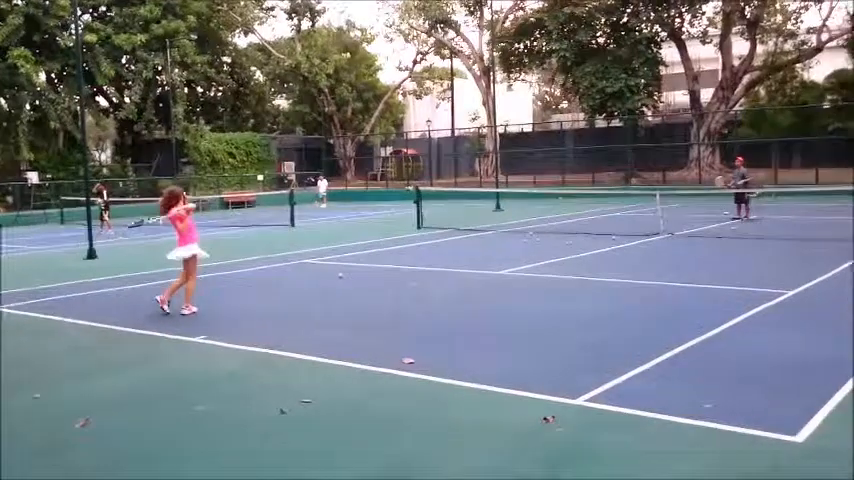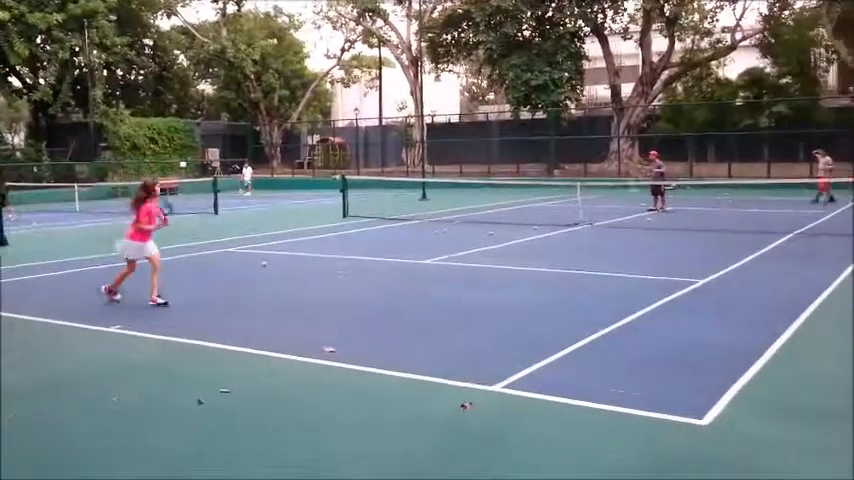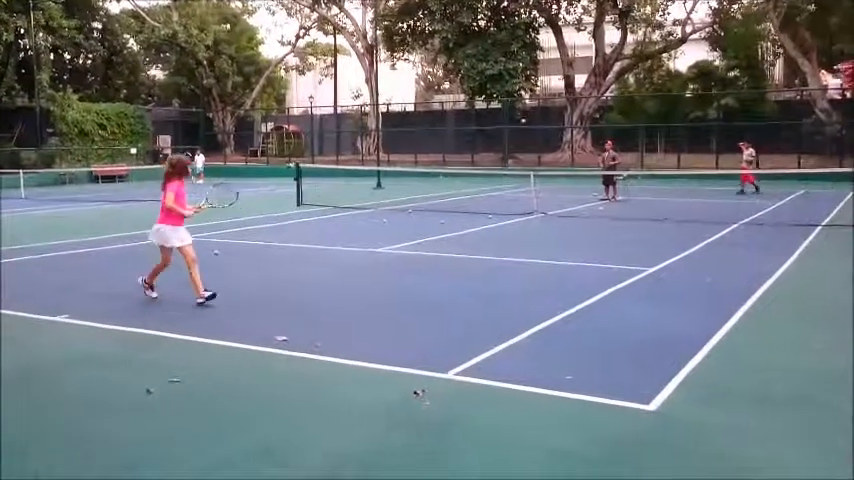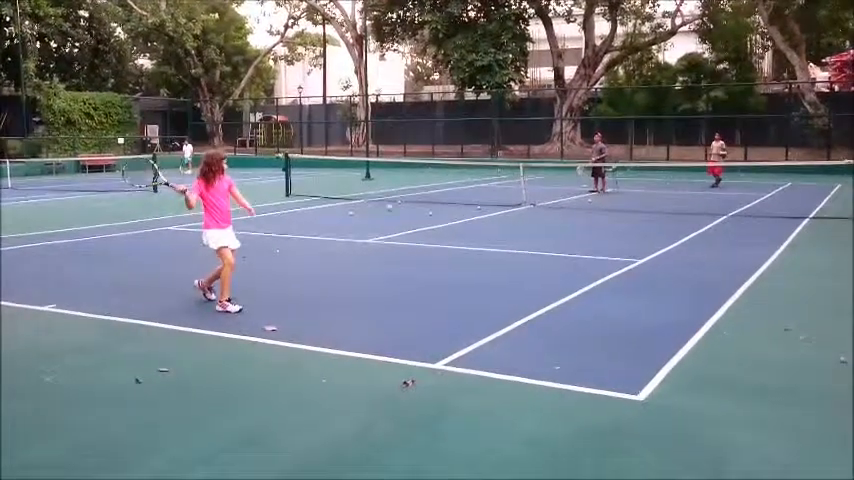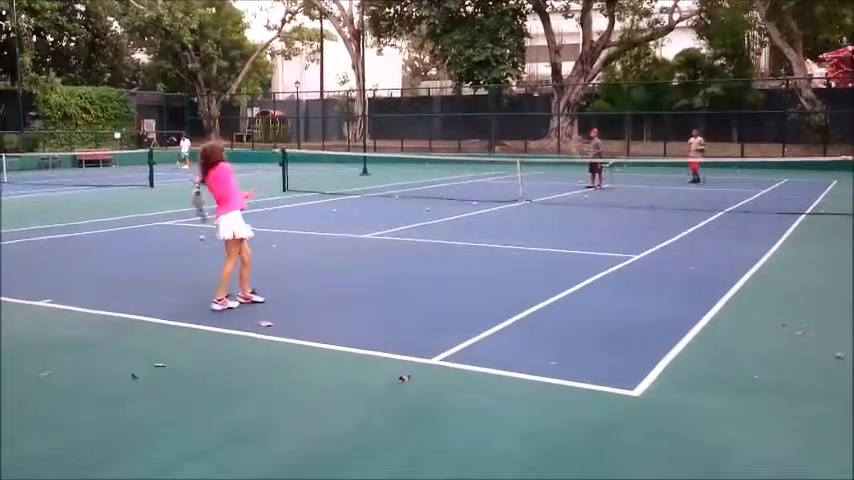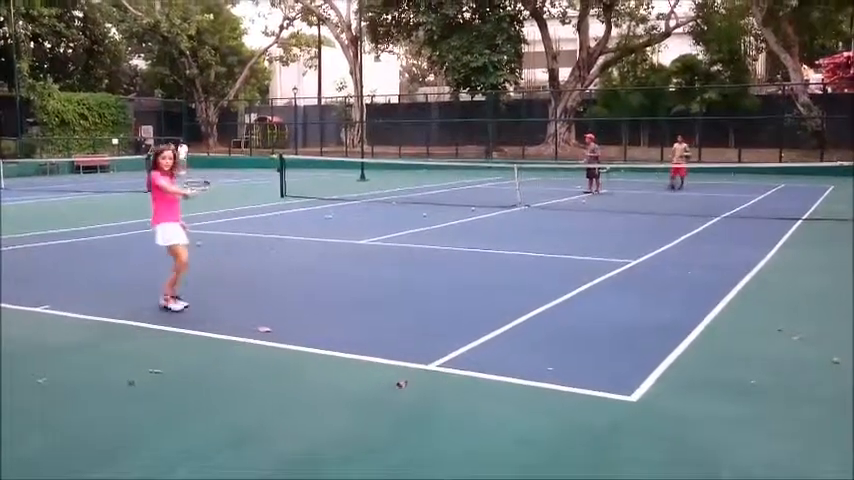
dt=0.7s
person 1, frame 1
left shoulder: (185, 208)
right shoulder: (173, 213)
left elbow: (193, 206)
right elbow: (183, 231)
left wrist: (181, 207)
right wrist: (184, 217)
left hip: (191, 246)
right hip: (187, 247)
left knee: (184, 278)
right knee: (192, 277)
left ankle: (164, 298)
right ankle: (187, 306)
person 1, frame 2
left shoulder: (153, 202)
right shoulder: (146, 206)
left elbow: (160, 215)
right elbow: (142, 227)
left wrist: (163, 218)
right wrist: (156, 226)
left hip: (146, 241)
right hip: (135, 241)
left knee: (156, 264)
right knee: (130, 269)
left ankle: (154, 296)
right ankle: (110, 289)
person 1, frame 3
left shoulder: (179, 183)
right shoulder: (173, 184)
right elbow: (168, 203)
left wrist: (191, 208)
right wrist: (185, 212)
left hip: (179, 227)
right hip: (167, 227)
left knee: (191, 259)
right knee: (166, 261)
left ankle: (201, 293)
right ankle: (147, 282)
person 1, frame 4
left shoulder: (226, 180)
right shoulder: (201, 183)
left elbow: (238, 198)
right elbow: (191, 206)
left wrist: (247, 206)
right wrist: (185, 193)
left hip: (227, 228)
right hip: (213, 229)
left knee: (226, 264)
right knee: (229, 262)
left ankle: (204, 284)
right ankle: (223, 301)
person 1, frame 5
left shoulder: (208, 176)
right shoulder: (225, 167)
left wrist: (243, 195)
right wrist: (206, 182)
left hip: (226, 217)
right hip: (230, 217)
left knee: (246, 256)
right knee: (232, 259)
left ankle: (246, 293)
right ankle: (220, 299)
person 1, frame 6
left shoulder: (169, 178)
right shoulder: (155, 175)
right elbow: (171, 190)
left wrist: (179, 221)
right wrist: (186, 192)
left hip: (173, 224)
right hip: (164, 224)
left knee: (181, 261)
right knee: (182, 260)
left ankle: (169, 297)
right ankle: (169, 296)
